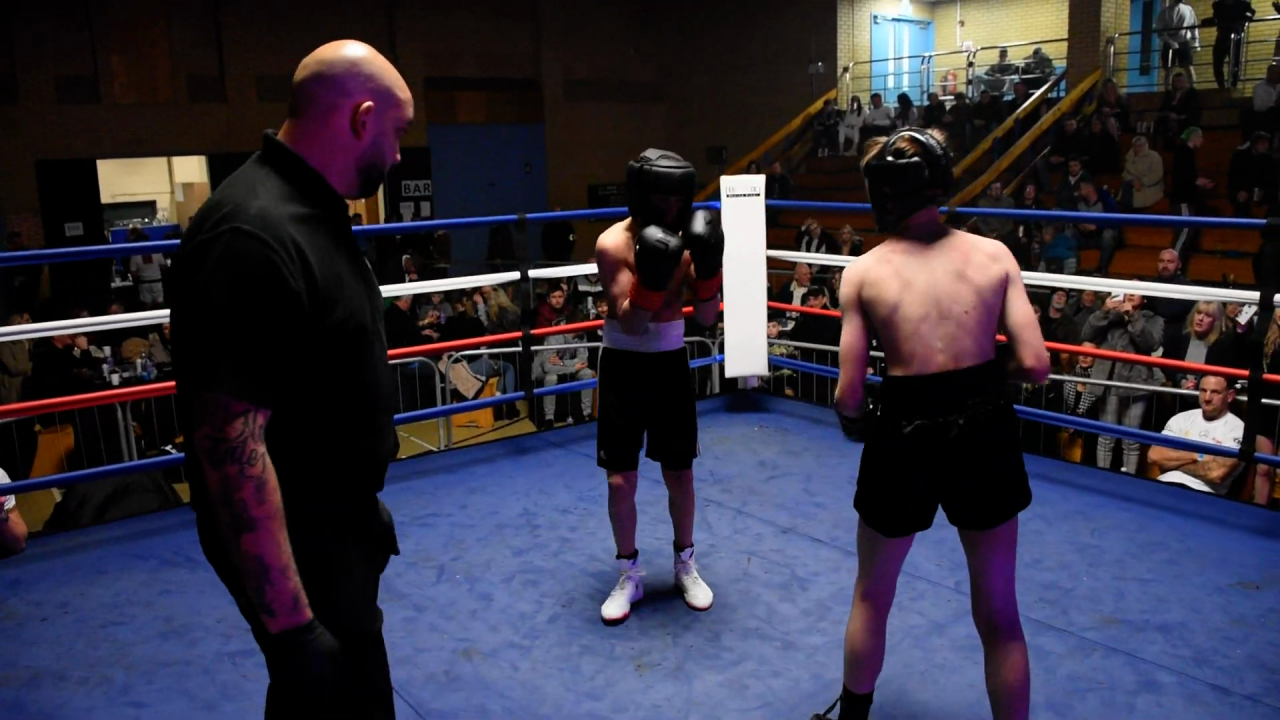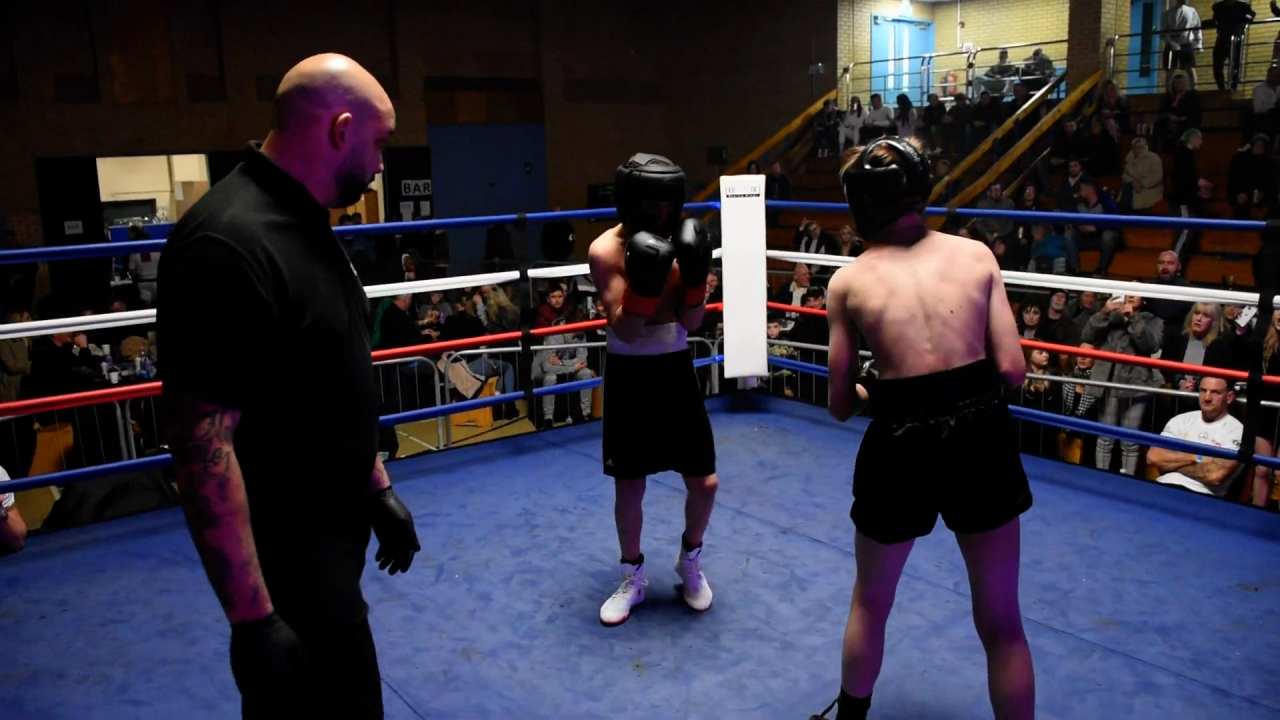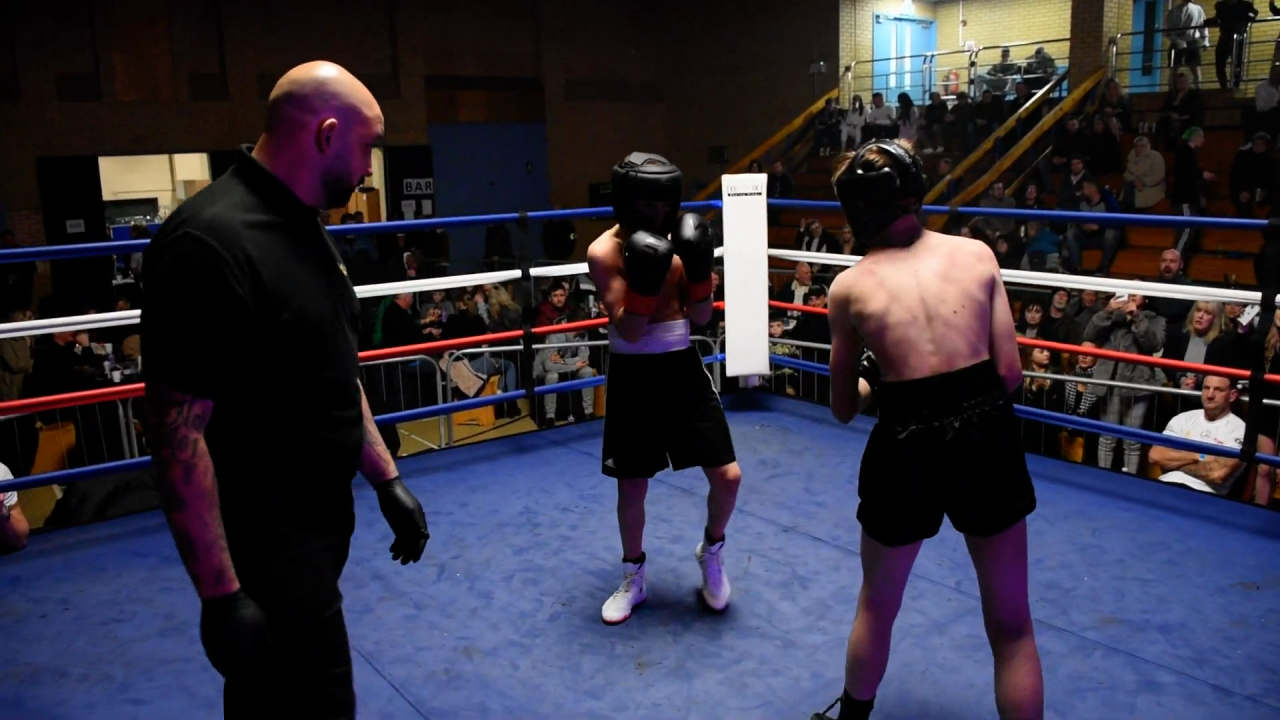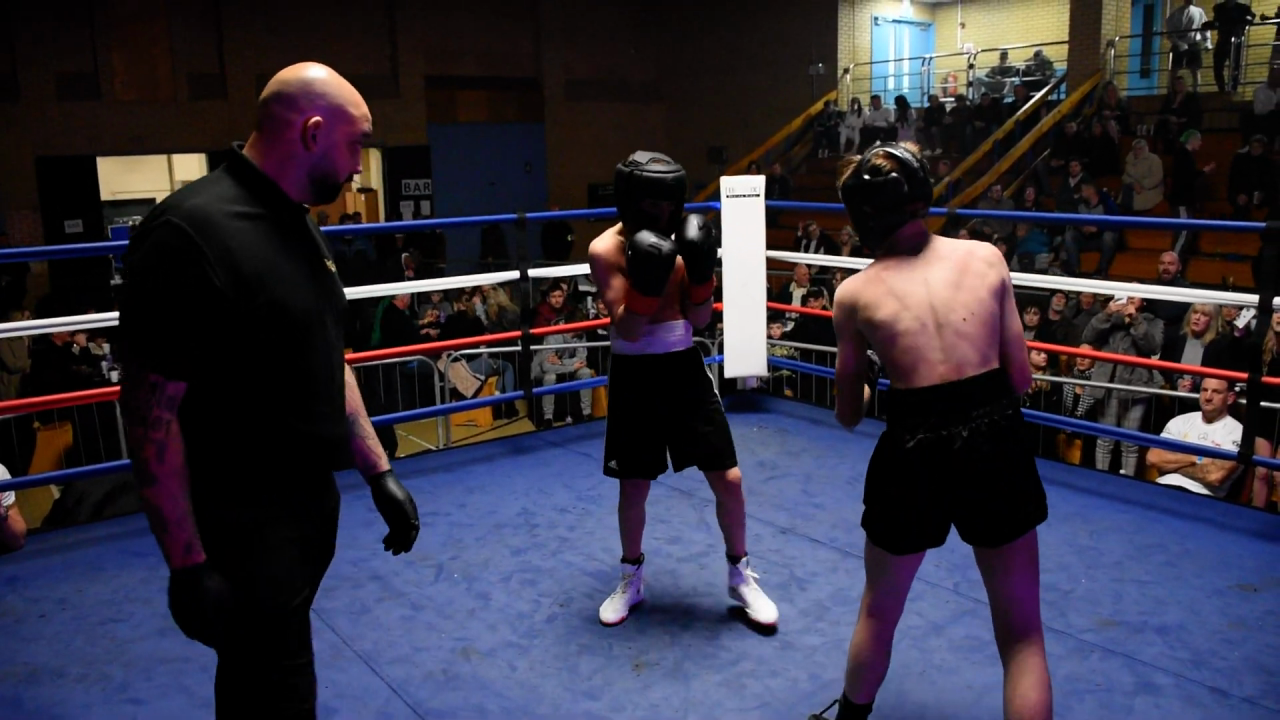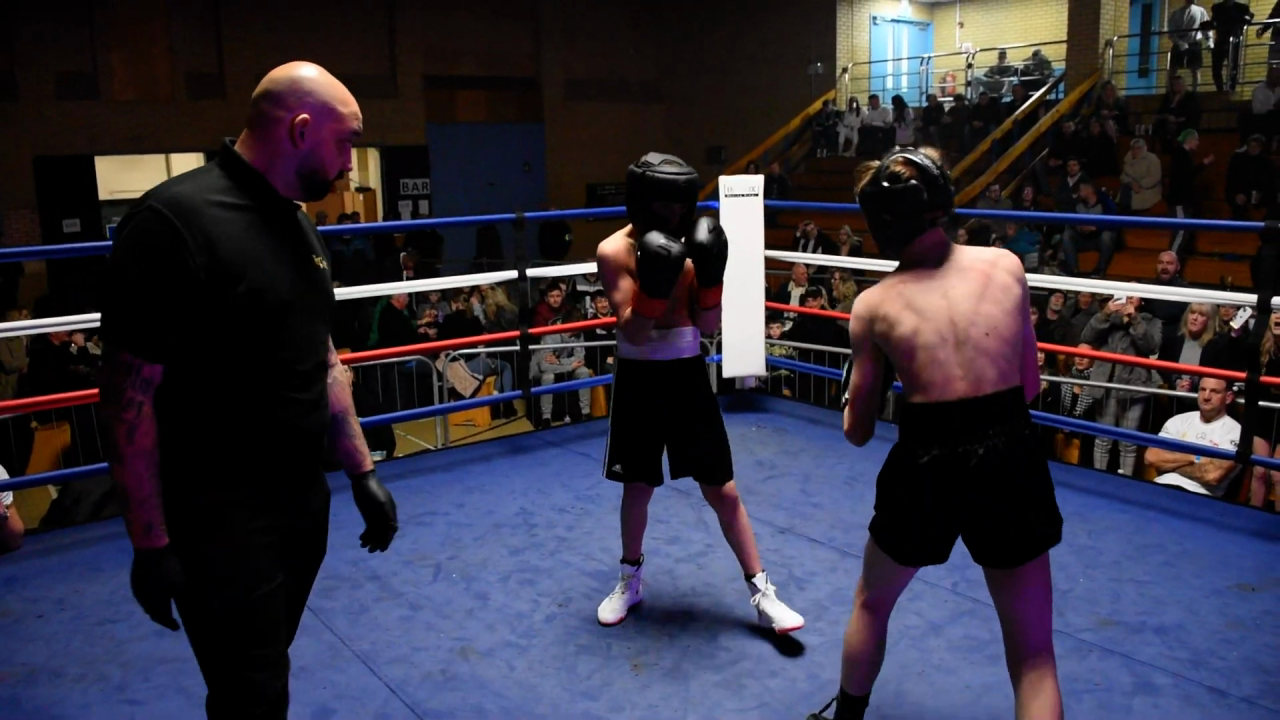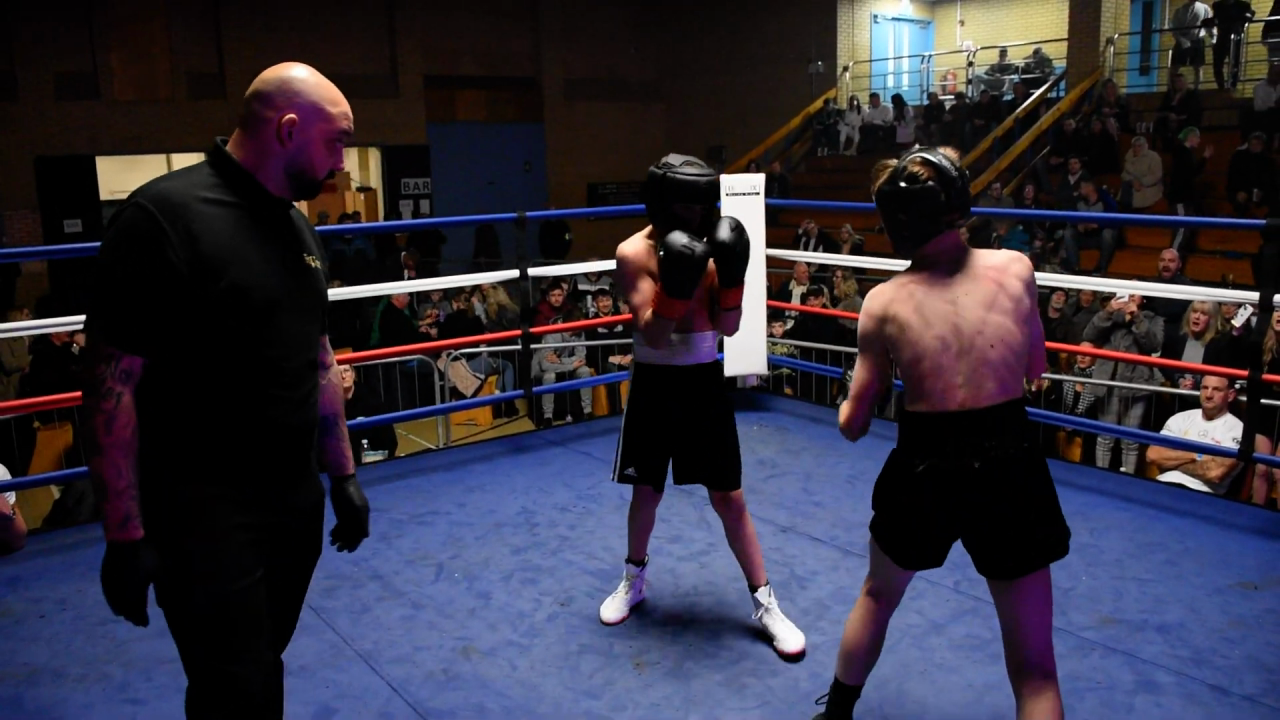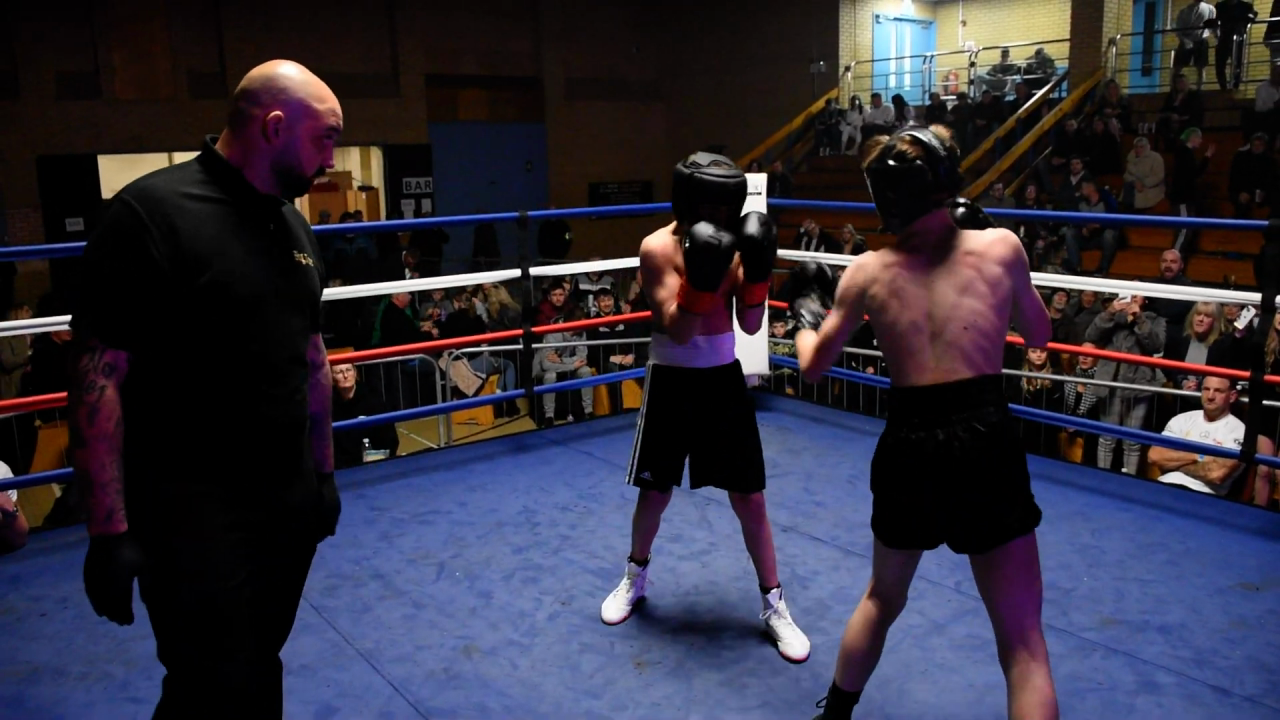
dt=0.1s
person 1, frame 1
left shoulder: (306, 213)
right shoulder: (255, 235)
right elbow: (232, 445)
left wrist: (365, 502)
right wrist: (290, 621)
left hip: (333, 519)
right hip: (294, 543)
person 1, frame 2
left shoulder: (306, 225)
right shoulder: (228, 245)
right elbow: (204, 444)
left wrist: (378, 489)
right wrist: (253, 615)
left hip: (328, 521)
right hip: (283, 542)
person 1, frame 3
left shoulder: (299, 227)
right shoulder: (211, 241)
right elbow: (179, 430)
left wrist: (388, 480)
right wrist: (220, 593)
left hip: (314, 514)
right hip: (263, 533)
person 1, frame 4
left shoulder: (297, 226)
right shoulder: (192, 231)
right elbow: (153, 410)
left wrist: (379, 473)
right wrist: (188, 563)
left hip: (308, 506)
right hip: (239, 526)
person 1, frame 5
left shoulder: (294, 224)
right shoulder: (177, 220)
right elbow: (130, 391)
left wrist: (363, 472)
right wrist: (153, 545)
left hip: (299, 501)
right hip: (219, 513)
person 1, frame 6
left shoulder: (294, 226)
right shoulder: (166, 217)
right elbow: (113, 382)
left wrist: (344, 474)
right wrist: (126, 534)
left hip: (293, 501)
right hip: (202, 510)
person 1, frame 7
left shoulder: (291, 224)
right shoulder: (151, 213)
right elbow: (98, 377)
left wrist: (322, 472)
right wrist: (110, 530)
left hip: (285, 500)
right hip: (191, 508)
person 2, frame 1
left shoulder: (864, 273)
right shoulder: (994, 255)
left elbow: (848, 395)
right elbow: (1033, 365)
left wrist: (856, 418)
left hip: (904, 435)
right hip: (983, 432)
left knee: (872, 595)
right knee: (998, 613)
person 2, frame 2
left shoulder: (849, 281)
right shoulder: (975, 255)
left elbow: (841, 406)
right elbow: (1012, 370)
left hip: (901, 442)
right hip: (981, 433)
left knee: (871, 601)
right knee: (1001, 621)
person 2, frame 3
left shoulder: (849, 286)
right shoulder: (976, 254)
left elbow: (844, 407)
right elbow: (1009, 372)
left hip: (906, 443)
right hip: (985, 434)
left knee: (877, 604)
right knee: (1011, 624)
person 2, frame 4
left shoulder: (856, 293)
right shoulder: (985, 257)
left elbow: (846, 410)
right elbow: (1019, 376)
left hip: (913, 452)
right hip: (995, 442)
left knee: (880, 611)
right knee: (1021, 636)
person 2, frame 5
left shoulder: (875, 305)
right shoulder: (1004, 266)
left elbow: (858, 430)
right elbow: (1030, 387)
left wrist: (851, 394)
left hip: (924, 465)
right hip: (1008, 461)
left knee: (872, 602)
right knee: (1032, 657)
person 2, frame 6
left shoulder: (883, 305)
right shoulder: (1014, 272)
left elbow: (853, 425)
right elbow: (1034, 369)
left wrist: (852, 397)
left hip: (922, 473)
right hip: (1008, 469)
left knee: (878, 594)
right knee: (1033, 669)
person 2, frame 7
left shoulder: (868, 274)
right shoulder: (999, 248)
left elbow: (813, 365)
right elbow: (1040, 335)
left wrist: (808, 309)
left hip: (907, 451)
right hip: (984, 444)
left knee: (882, 600)
right knee: (1023, 647)
person 3, frame 1
left shoulder: (688, 240)
right shoulder: (613, 244)
left elbow: (707, 317)
right elbow: (631, 323)
left wrist: (707, 264)
right wrist: (653, 277)
left hip: (671, 363)
right hip: (623, 365)
left knee: (679, 476)
right knee: (620, 481)
left ankle: (685, 563)
right ankle: (628, 574)
person 3, frame 2
left shoulder: (678, 243)
right shoulder: (605, 251)
left elbow: (693, 322)
right elbow: (627, 333)
left wrist: (695, 273)
right wrist: (644, 285)
left hip: (676, 368)
right hip: (628, 374)
left knee: (705, 482)
right knee: (629, 486)
left ankle: (690, 557)
right ankle: (632, 577)
person 3, frame 3
left shoulder: (681, 240)
right shoulder: (604, 251)
left elbow: (700, 319)
right elbow: (629, 331)
left wrist: (700, 268)
right wrist: (645, 283)
left hip: (681, 366)
right hip: (631, 373)
left knee: (727, 475)
right knee: (632, 485)
left ankle: (712, 551)
right ankle: (634, 577)
person 3, frame 4
left shoulder: (682, 240)
right shoulder: (605, 249)
left elbow: (701, 320)
right elbow: (627, 331)
left wrist: (700, 270)
right wrist: (645, 282)
left hip: (683, 368)
right hip: (634, 374)
left knee: (728, 479)
right knee: (634, 486)
left ankle: (743, 576)
right ankle: (631, 579)
person 3, frame 5
left shoulder: (693, 242)
right shoulder: (614, 251)
left elbow: (707, 326)
right elbow: (634, 334)
left wrist: (709, 274)
right wrist: (654, 284)
left hip: (687, 375)
right hip: (639, 378)
left knee: (723, 491)
right knee: (636, 489)
left ankle: (761, 592)
right ankle: (629, 580)
person 3, frame 6
left shoulder: (712, 248)
right shoulder: (633, 253)
left elbow: (725, 326)
right elbow: (649, 332)
left wrist: (732, 274)
right wrist: (675, 282)
left hip: (703, 379)
right hip: (654, 381)
left knee: (730, 498)
right knee: (646, 490)
left ankle: (765, 603)
right ankle: (633, 580)
person 3, frame 7
left shoulder: (734, 246)
right shoulder: (658, 247)
left elbow: (750, 325)
right elbow: (679, 330)
left wrist: (757, 269)
right wrist: (700, 278)
left hip: (724, 378)
right hip: (672, 381)
left knee: (750, 499)
right knee: (654, 494)
left ankle: (774, 606)
right ankle: (635, 578)
